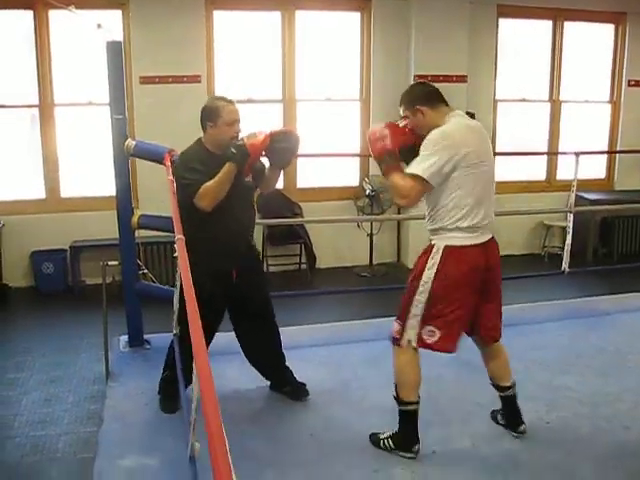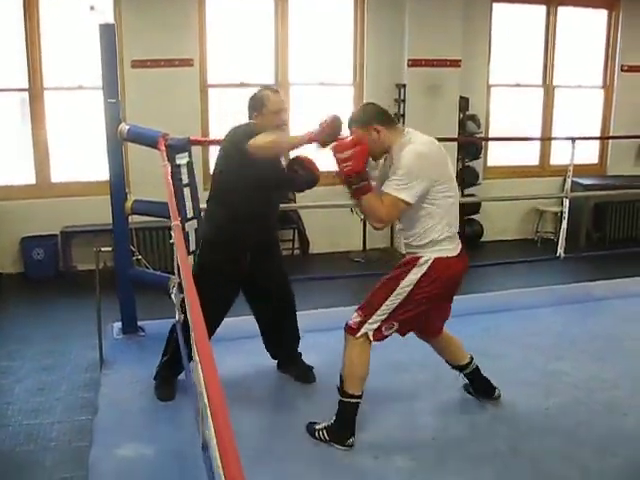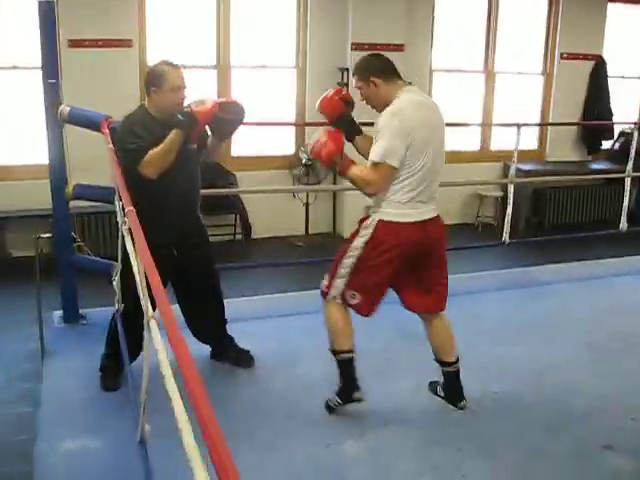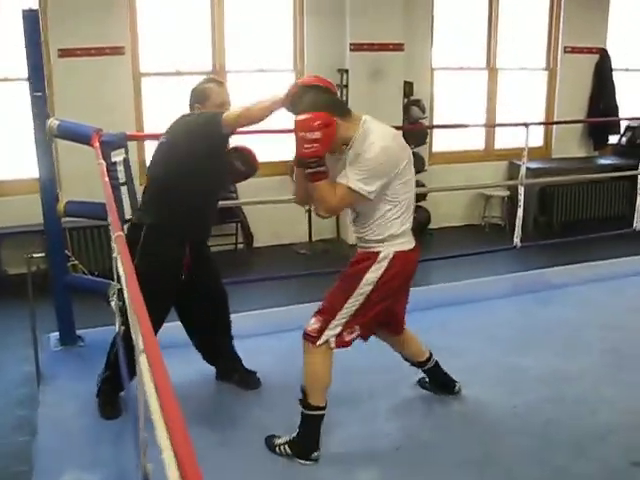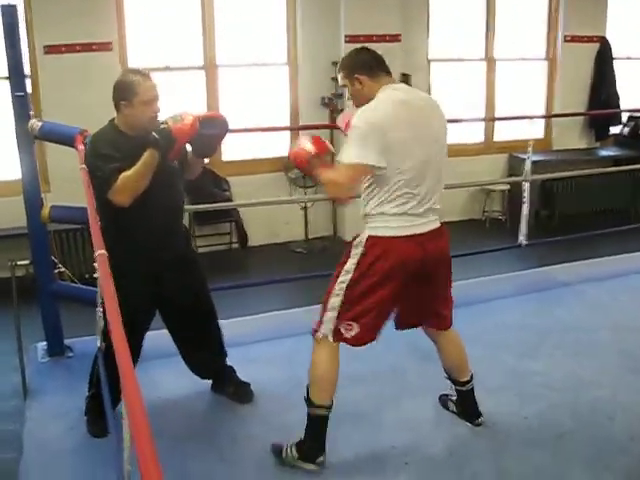
dt=1s
person 1, frame 1
left shoulder: (444, 137)
right shoulder: (476, 130)
left elbow: (406, 194)
left wrist: (387, 160)
left hip: (451, 253)
right hip: (484, 247)
left knee: (406, 340)
right knee: (488, 336)
left ankle: (407, 436)
right ankle: (512, 414)
person 1, frame 2
left shoulder: (414, 156)
right shoulder: (395, 155)
left elbow: (382, 216)
right elbow: (385, 194)
left wrist: (354, 178)
right wrist: (358, 175)
left hip: (432, 262)
right hip: (450, 258)
left knee: (358, 330)
right knee: (429, 329)
left ankle: (343, 428)
right ankle: (482, 385)
person 1, frame 3
left shoulder: (396, 115)
right shoulder: (427, 107)
left elbow: (374, 184)
left wrist: (339, 161)
right wrist: (347, 124)
left hip: (391, 227)
right hip: (429, 225)
left knee: (335, 296)
right knee: (432, 309)
left ankle: (349, 386)
right ankle: (453, 388)
person 1, frame 4
left shoulder: (378, 148)
right shoulder: (351, 140)
left elbow: (330, 206)
right elbow: (305, 198)
left wrist: (310, 160)
right wrist: (308, 162)
left hip: (387, 256)
right hip: (390, 252)
left knee: (318, 337)
right knee: (388, 328)
left ankle: (306, 442)
right ankle: (441, 379)
person 1, frame 5
left shoulder: (374, 116)
right shoulder: (429, 107)
left elbow: (342, 188)
left wrist: (314, 162)
left hip: (384, 244)
right hip: (431, 237)
left knee: (326, 334)
right knee: (440, 325)
left ankle: (312, 446)
right ankle: (467, 404)
person 2, frame 1
left shoulder: (239, 150)
right shoulder: (190, 160)
left elbow: (265, 186)
right elbow: (205, 200)
left wrist: (277, 163)
right wrist: (234, 162)
left hip: (243, 255)
right hip: (205, 262)
left knee: (260, 319)
right knee: (194, 329)
left ankle: (280, 377)
right ankle: (170, 387)
person 2, frame 2
left shoulder: (278, 150)
right shoulder: (242, 135)
left elbow: (276, 187)
right elbow: (259, 147)
left wrist: (298, 178)
right wrist: (315, 135)
left hip: (261, 243)
right hip: (221, 244)
left knee: (280, 303)
right knee: (201, 311)
left ankle: (289, 359)
right ankle: (167, 371)
person 2, frame 3
left shoulder: (183, 115)
right shoulder: (133, 126)
left elbow: (206, 155)
right elbow: (150, 168)
left wrist: (220, 132)
right wrist: (181, 129)
left hip: (187, 224)
right hip: (149, 231)
left knee: (204, 288)
right knee: (136, 300)
left ankle: (222, 345)
right ankle: (113, 364)
person 2, frame 4
left shoulder: (209, 135)
right shoulder: (190, 128)
right elbow: (239, 118)
left wrist: (231, 173)
right wrist: (283, 99)
left hip: (190, 243)
right hip: (154, 242)
left knee: (213, 305)
left ankle: (227, 365)
right ankle: (110, 387)
person 2, frame 5
left shoulder: (159, 131)
right shoulder: (102, 145)
left elbow: (187, 173)
right elbow: (122, 194)
left wrist: (201, 150)
right wrist: (155, 149)
left hip: (174, 249)
right hip: (129, 260)
left knee: (198, 316)
right knee: (121, 336)
left ankle: (222, 376)
right ankle: (98, 405)
